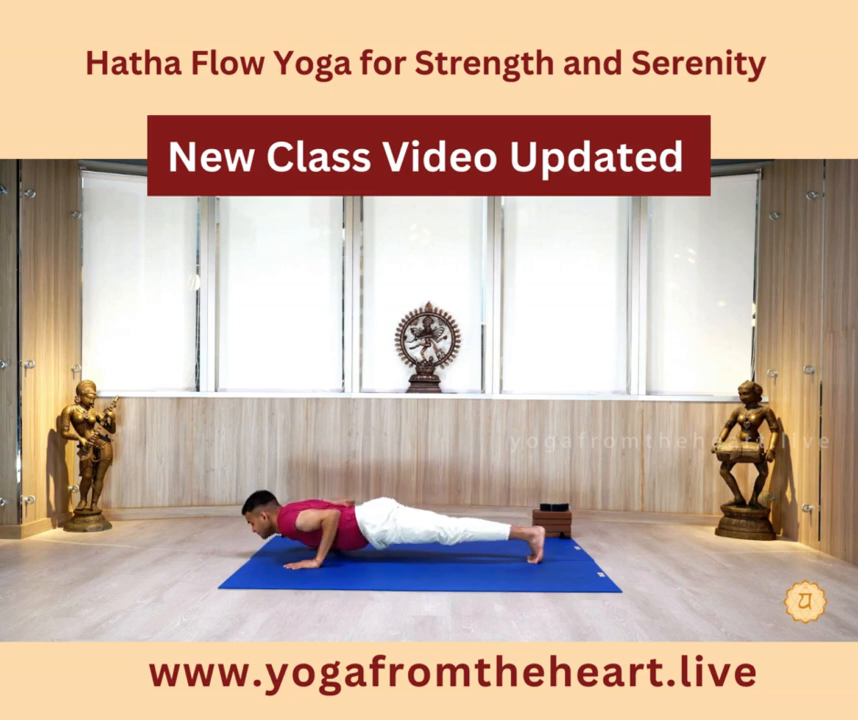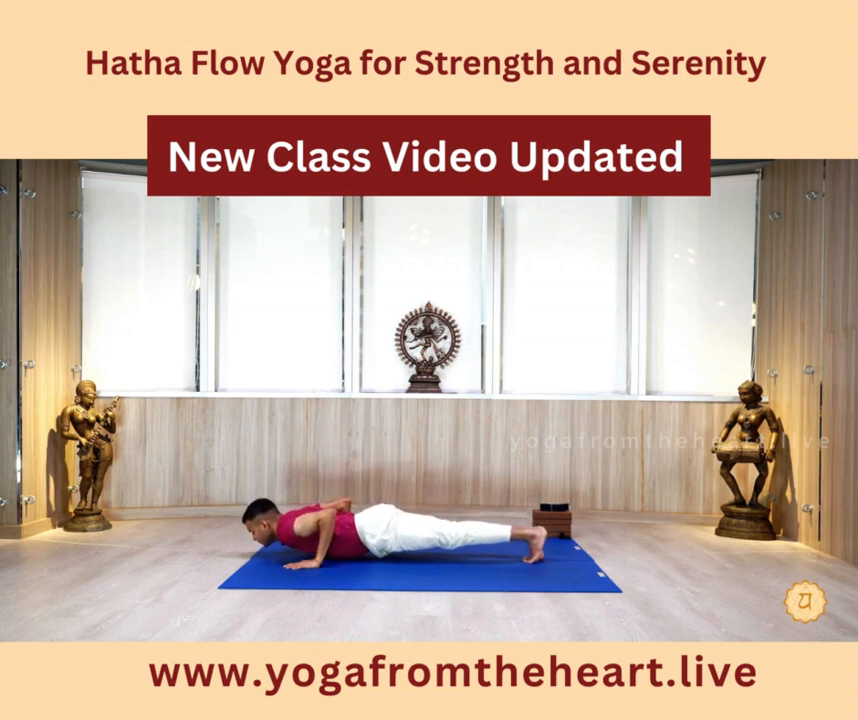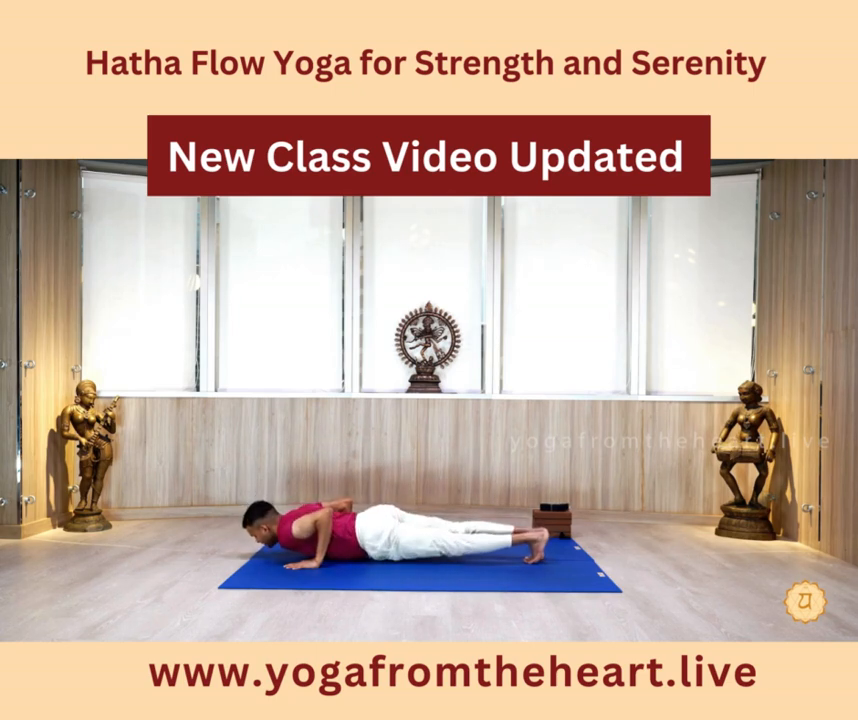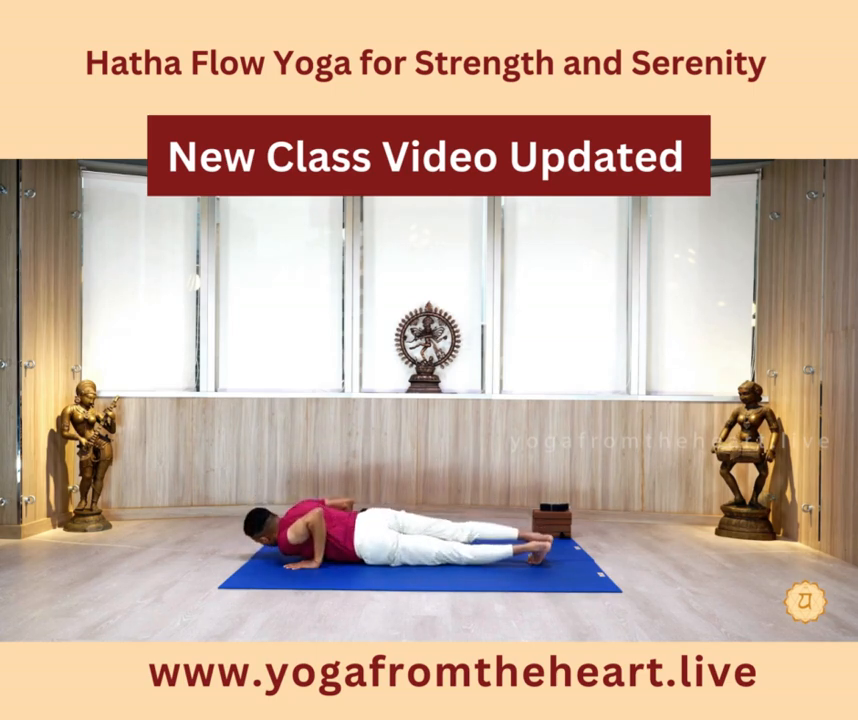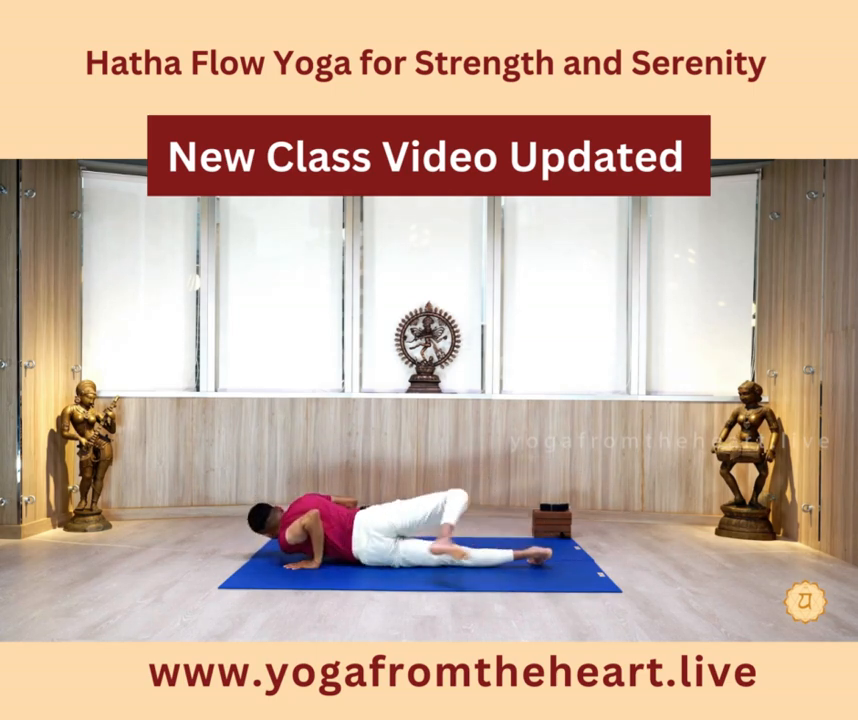
dt=0.7s
person 1, frame 1
left shoulder: (287, 521)
right shoulder: (295, 510)
left elbow: (332, 516)
left wrist: (318, 559)
right wrist: (335, 543)
left hip: (375, 523)
right hip: (376, 513)
left knee: (448, 532)
right knee: (452, 527)
left ankle: (529, 533)
right ankle: (527, 531)
person 1, frame 2
left shoulder: (287, 529)
right shoulder: (297, 518)
left elbow: (328, 515)
right elbow: (344, 503)
left wrist: (317, 559)
right wrist: (339, 538)
left hip: (376, 532)
right hip: (377, 519)
left knee: (450, 536)
right knee: (452, 530)
left ankle: (529, 534)
right ankle: (529, 531)
person 1, frame 3
left shoulder: (288, 533)
right shoulder: (298, 514)
left elbow: (325, 515)
right elbow: (345, 503)
left wrist: (317, 559)
left hip: (377, 537)
right hip: (377, 516)
left knee: (453, 544)
right knee: (457, 529)
left ankle: (530, 538)
right ankle: (531, 530)
person 1, frame 4
left shoulder: (286, 541)
right shoulder: (299, 508)
left elbow: (316, 518)
right elbow: (347, 501)
left wrist: (316, 560)
left hip: (375, 547)
right hip: (377, 517)
left knee: (454, 553)
right knee: (460, 531)
left ankle: (528, 546)
right ankle: (531, 535)
person 1, frame 5
left shoulder: (287, 539)
right shoulder: (305, 500)
left elbow: (311, 519)
right elbow: (350, 502)
left wrist: (316, 559)
left hip: (369, 551)
right hip: (373, 520)
left ankle: (518, 552)
